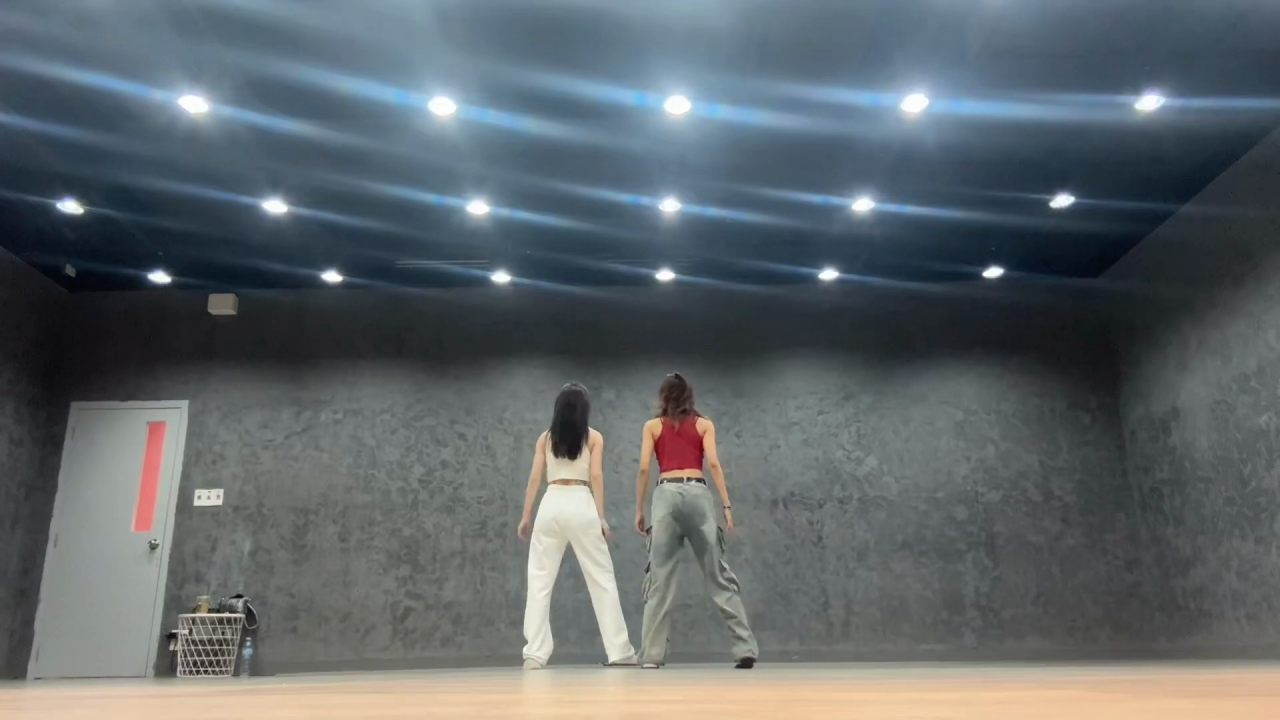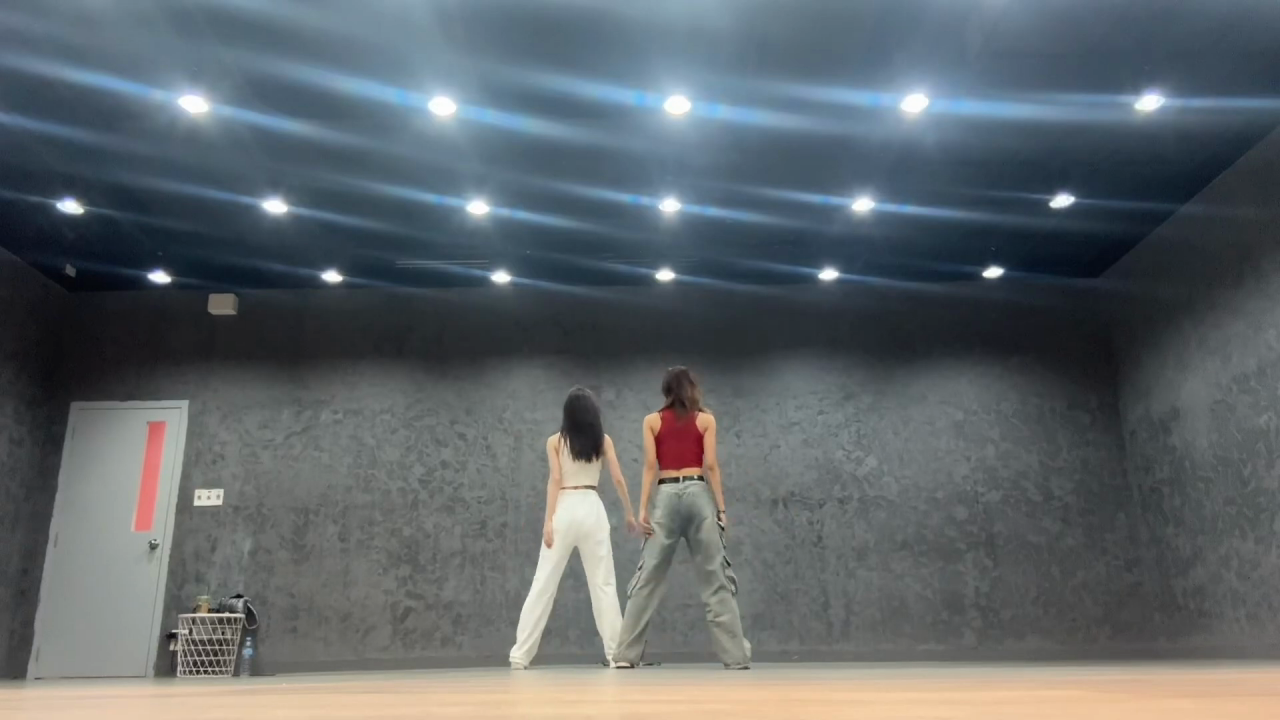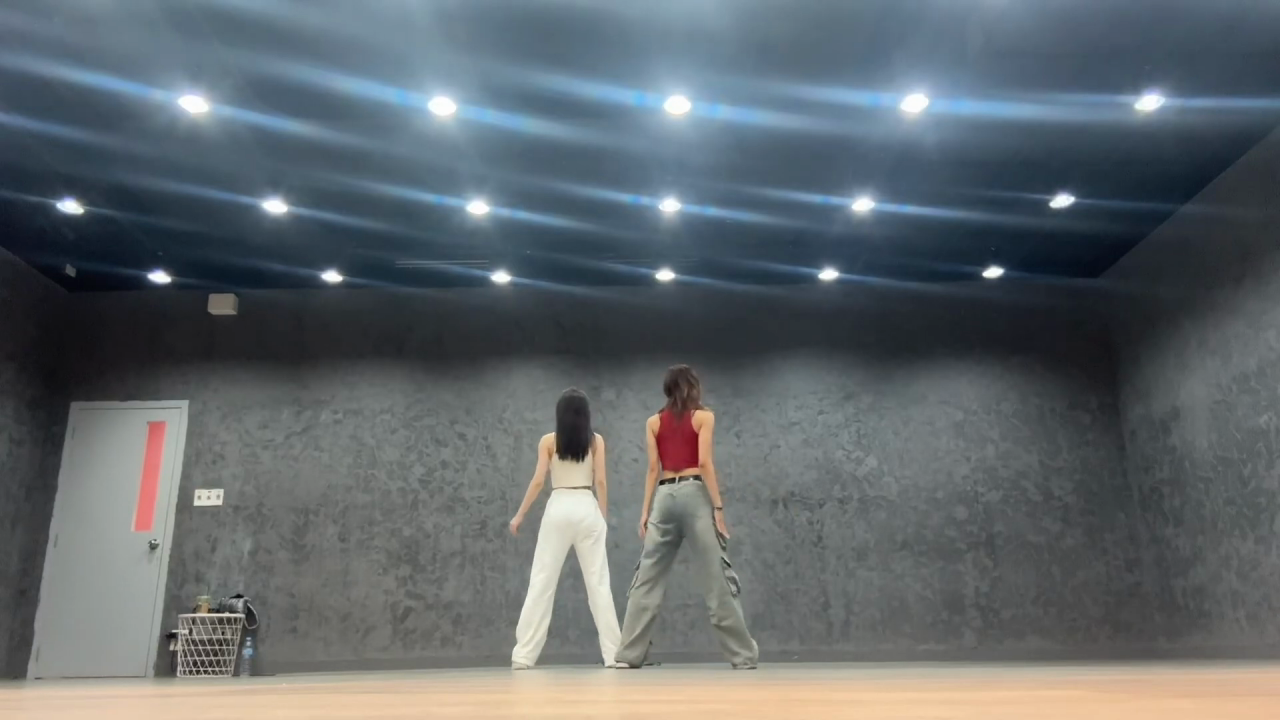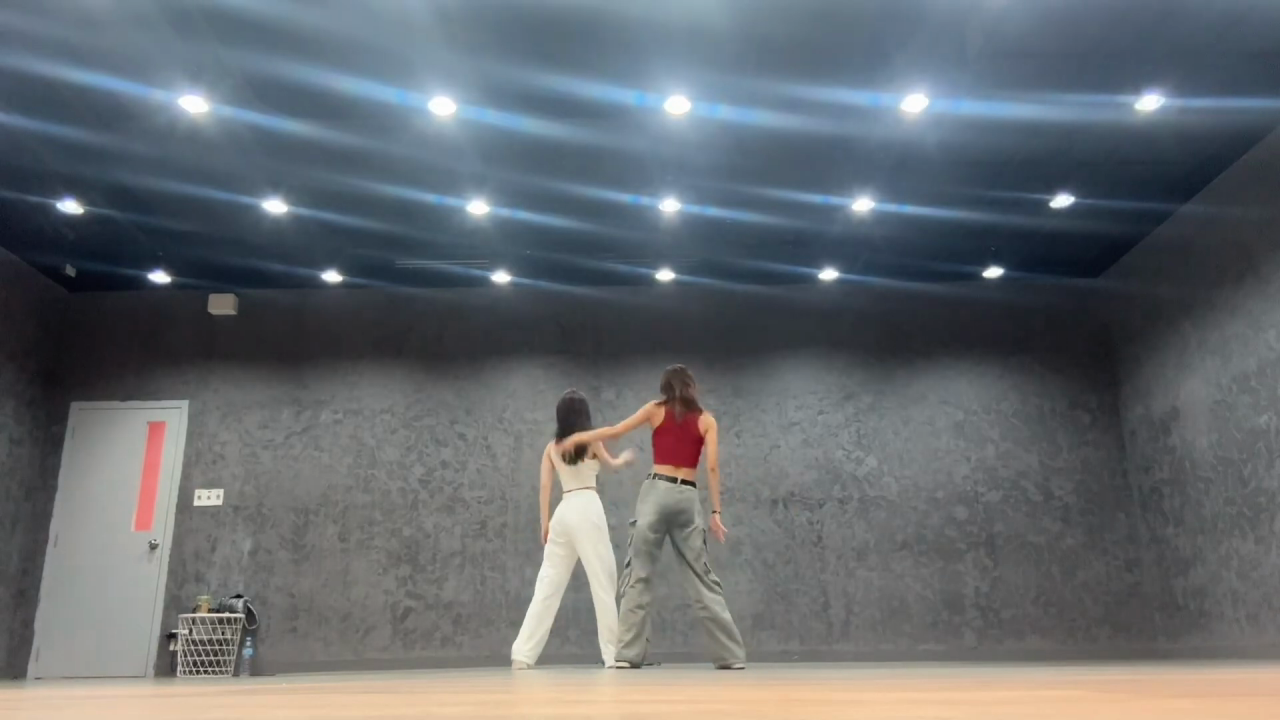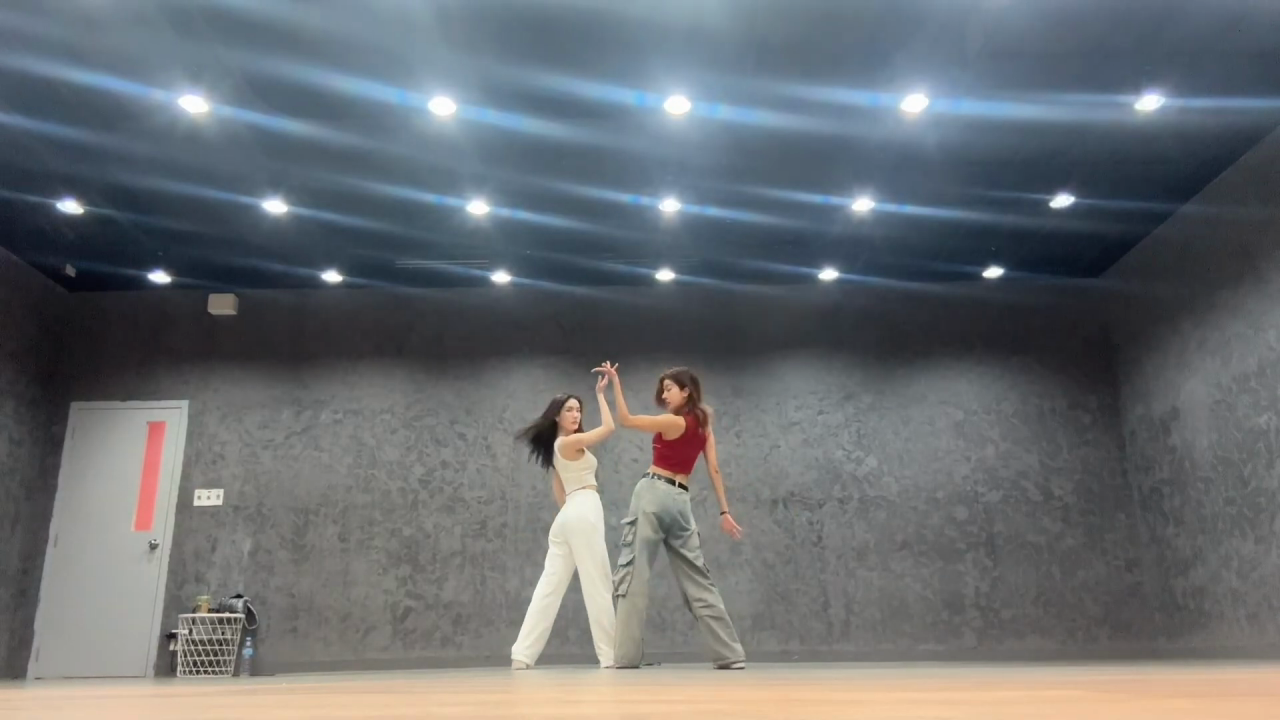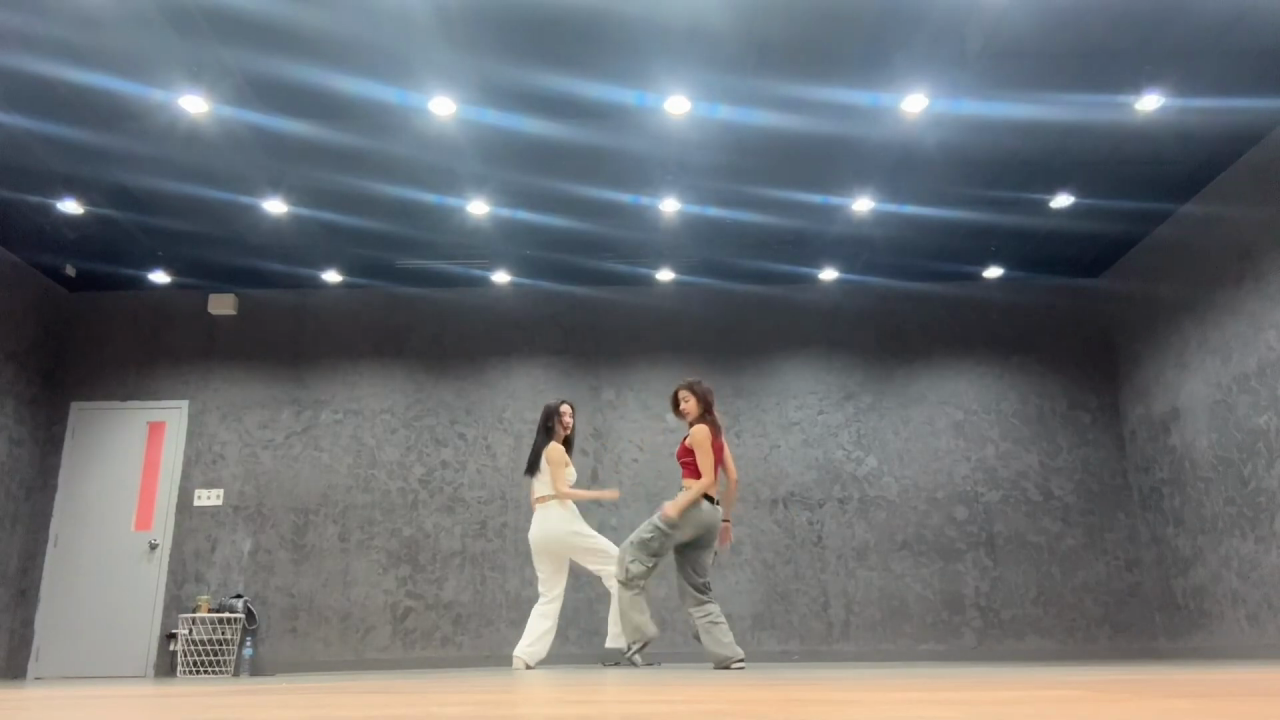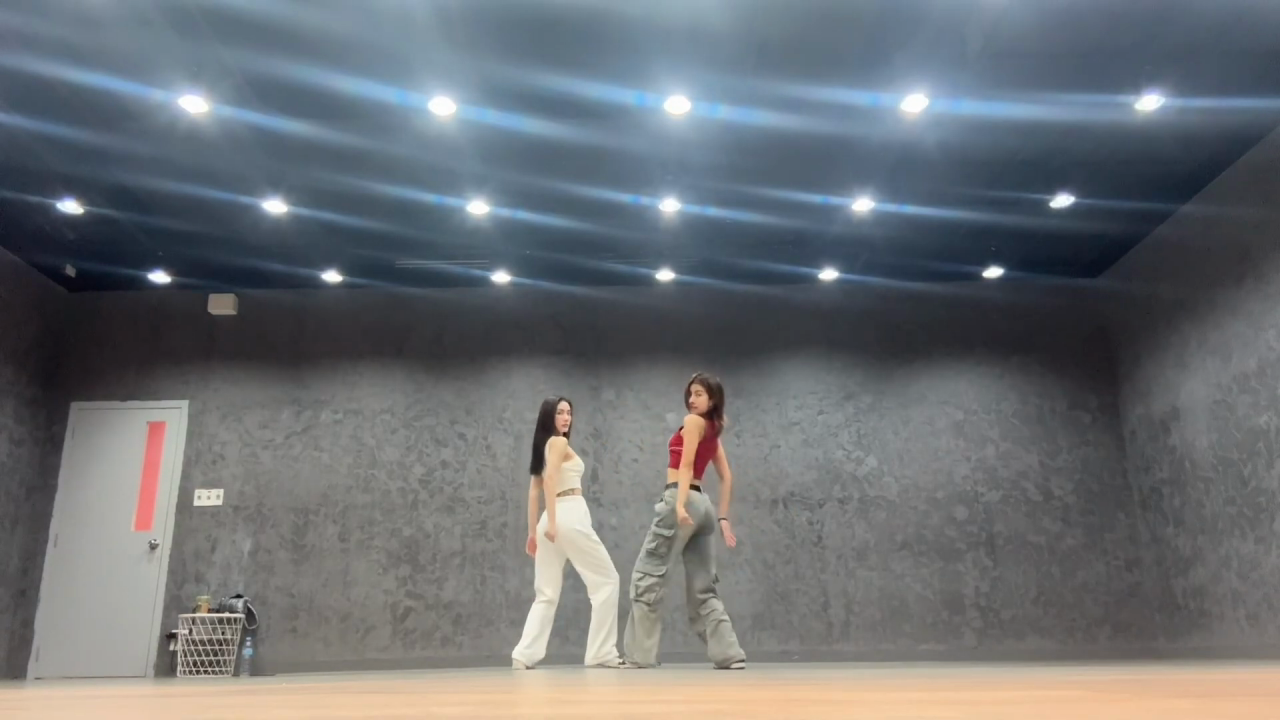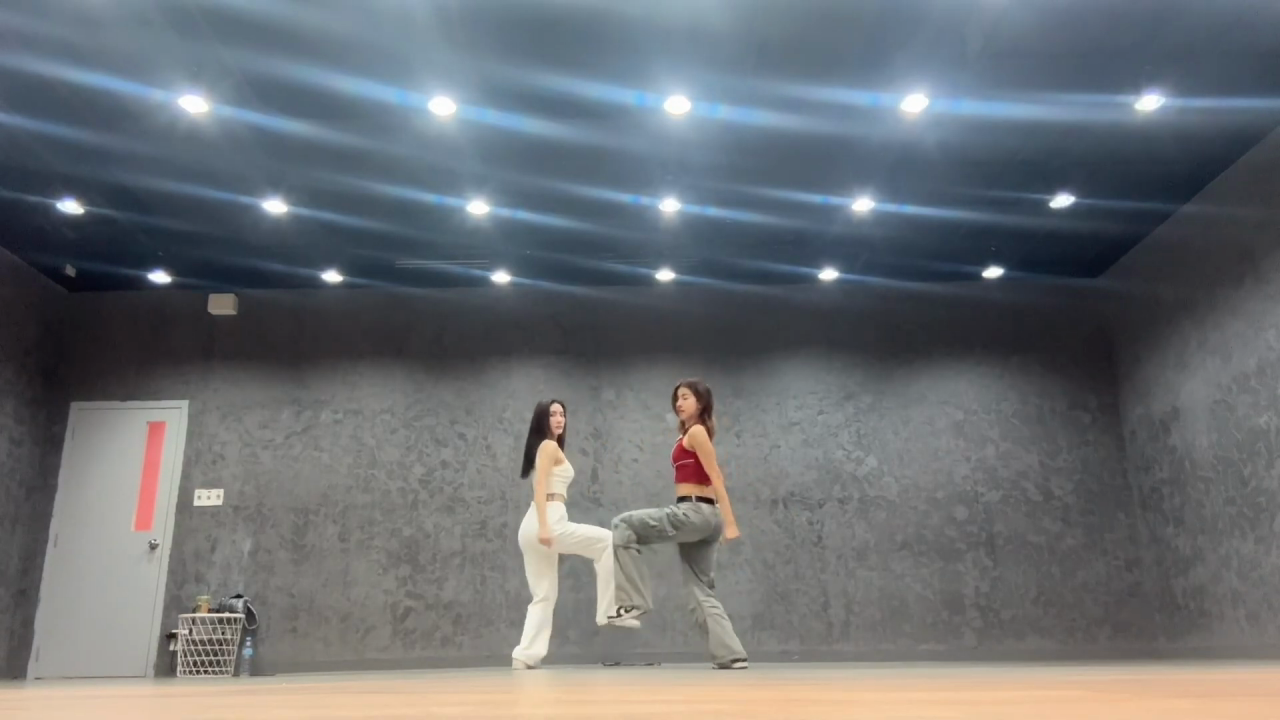
dt=0.5s
person 1, frame 1
left shoulder: (653, 426)
right shoulder: (704, 424)
left elbow: (644, 469)
right elbow: (714, 464)
left wrist: (640, 510)
right wrist: (726, 506)
left hip: (666, 496)
right hip: (698, 495)
left knee: (660, 577)
right knee: (717, 574)
left ankle: (652, 655)
right ankle: (743, 649)
person 1, frame 2
left shoulder: (652, 421)
right shoulder: (706, 420)
left elbow: (650, 466)
right elbow: (711, 466)
left wrist: (643, 508)
right wrist: (721, 508)
left hip: (666, 496)
right hip: (698, 494)
left knee: (647, 577)
right knee: (716, 577)
left ankle: (626, 655)
right ankle: (735, 655)
person 1, frame 3
left shoulder: (654, 422)
right shoulder: (703, 416)
left elbow: (653, 469)
right elbow: (704, 464)
left wrist: (645, 511)
right wrist: (718, 507)
left hip: (665, 497)
right hip: (695, 495)
left knee: (648, 579)
right knee: (718, 576)
left ankle: (628, 654)
right ankle: (744, 655)
person 1, frame 4
left shoulder: (655, 410)
right shoulder: (706, 420)
left elbow: (616, 432)
right elbow: (712, 467)
left wrist: (580, 437)
right wrist: (716, 511)
left hip: (656, 492)
right hip: (686, 498)
left knee: (639, 575)
right knee: (702, 577)
left ankle: (627, 654)
right ankle: (731, 654)
person 1, frame 5
left shoulder: (674, 423)
right shoulder: (704, 423)
left elbow: (625, 420)
right elbow: (714, 470)
left wrist: (615, 382)
right wrist: (724, 511)
left hip: (652, 494)
right hip: (679, 501)
left knee: (633, 573)
right knee: (697, 579)
left ankle: (626, 655)
right ankle: (730, 654)
person 1, frame 6
left shoulder: (699, 431)
right shoulder: (715, 432)
left elbow: (708, 478)
right elbow: (732, 478)
left wrist: (677, 504)
right wrist: (726, 519)
left hip: (692, 509)
right hip: (710, 513)
left knee: (631, 559)
right knee: (697, 589)
left ankle: (638, 634)
right ankle: (728, 654)
person 1, frame 7
left shoulder: (694, 422)
right shoulder: (712, 431)
left elbow: (685, 463)
right elbow: (726, 478)
left wrist: (679, 504)
right wrist: (723, 518)
left hip: (677, 500)
right hip: (701, 506)
left knee: (649, 576)
right knee: (702, 587)
left ankle: (639, 654)
right ankle: (728, 654)
person 1, frame 8
left shoulder: (695, 432)
right shoulder: (699, 432)
left elbow: (716, 478)
right elbow: (715, 479)
left wrist: (729, 522)
left hip: (692, 513)
right hip: (705, 515)
left knee: (624, 526)
right knee: (701, 589)
left ankle: (634, 602)
right ankle: (731, 654)
person 2, frame 1
left shoulder: (546, 437)
right shoulder: (594, 437)
left elbow: (534, 478)
right elbow: (596, 478)
left wrist: (526, 517)
right wrist: (601, 516)
left hip: (552, 503)
right hip: (580, 504)
left knee: (541, 583)
right knee: (601, 578)
left ankle: (535, 654)
right ankle: (619, 651)
person 2, frame 2
left shoulder: (555, 441)
right shoulder: (604, 440)
left elbow: (555, 480)
right elbow: (618, 479)
left wrist: (548, 520)
right wrist: (630, 514)
left hip: (563, 509)
right hip: (591, 509)
left knee: (543, 584)
right knee: (603, 584)
left ankle: (520, 655)
right ankle: (617, 654)
person 2, frame 3
left shoulder: (548, 441)
right shoulder: (596, 441)
left elbow: (538, 481)
right elbow: (600, 481)
left wrist: (519, 516)
right wrist: (603, 516)
left hip: (558, 509)
right hip: (587, 509)
left knee: (542, 583)
right knee: (598, 583)
left ankle: (524, 655)
right ankle: (613, 654)
person 2, frame 4
left shoulder: (552, 447)
right shoulder: (592, 442)
left elbow: (545, 485)
right elbow: (611, 464)
left wrist: (544, 523)
right wrist: (624, 457)
left hip: (564, 513)
right hip: (587, 510)
left knee: (548, 585)
right knee: (603, 585)
left ankle: (523, 653)
right ankle: (613, 654)
person 2, frame 5
left shoulder: (554, 448)
right shoulder: (570, 442)
right elbow: (609, 427)
right wrist: (600, 394)
left hip: (567, 516)
right hip: (584, 512)
left knee: (550, 586)
right knee: (597, 585)
left ankle: (523, 653)
right ankle: (610, 655)
person 2, frame 6
left shoulder: (540, 452)
right shoulder: (556, 449)
right elbow: (561, 491)
right wrist: (600, 494)
left hip: (539, 528)
right hip: (562, 522)
left knee: (549, 596)
right knee: (617, 567)
left ankle: (525, 654)
right ankle: (621, 638)
person 2, frame 7
left shoulder: (542, 449)
right shoulder: (558, 442)
left elbow: (534, 493)
right elbow: (553, 479)
left wrist: (533, 532)
right wrist: (553, 522)
left hip: (552, 520)
right hip: (570, 518)
left knee: (547, 594)
right knee: (605, 582)
left ankle: (524, 655)
right ankle: (601, 653)
person 2, frame 8
left shoulder: (540, 449)
right shoulder: (549, 446)
right elbow: (541, 486)
right wrist: (545, 526)
left hip: (532, 527)
right hip: (549, 521)
left knee: (544, 596)
right knee: (608, 542)
left ankle: (525, 655)
right ankle: (611, 610)
